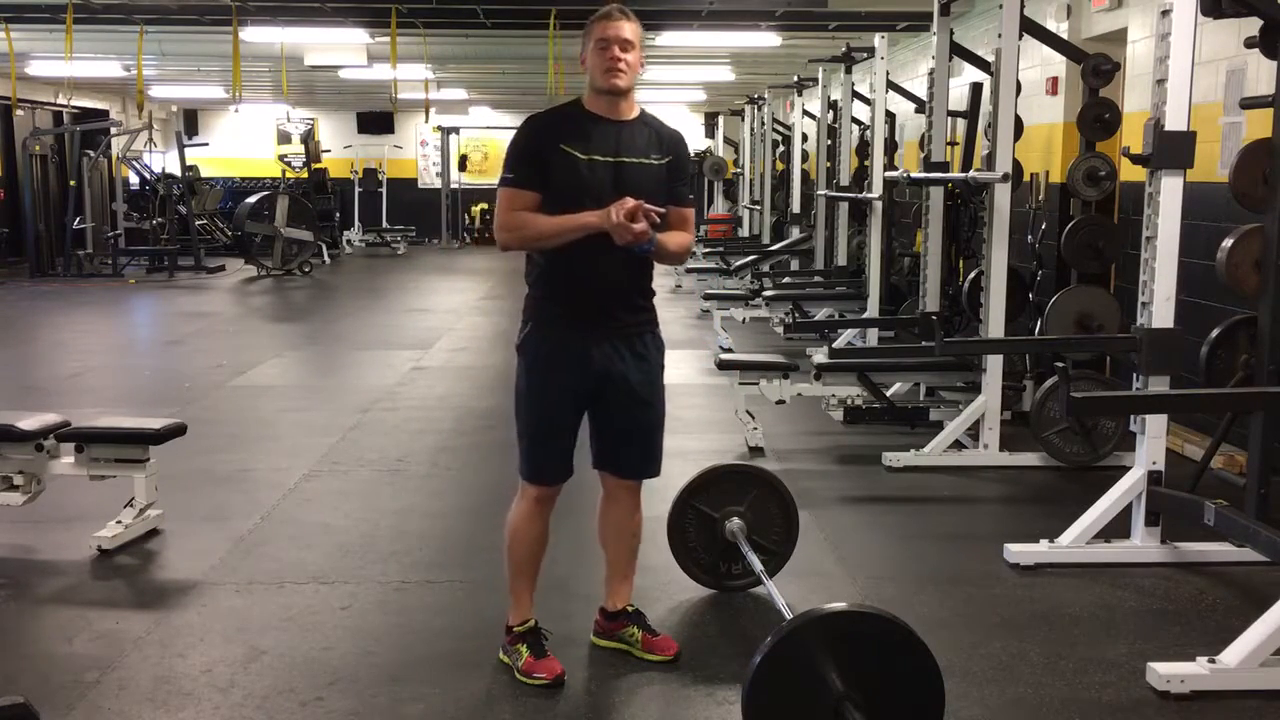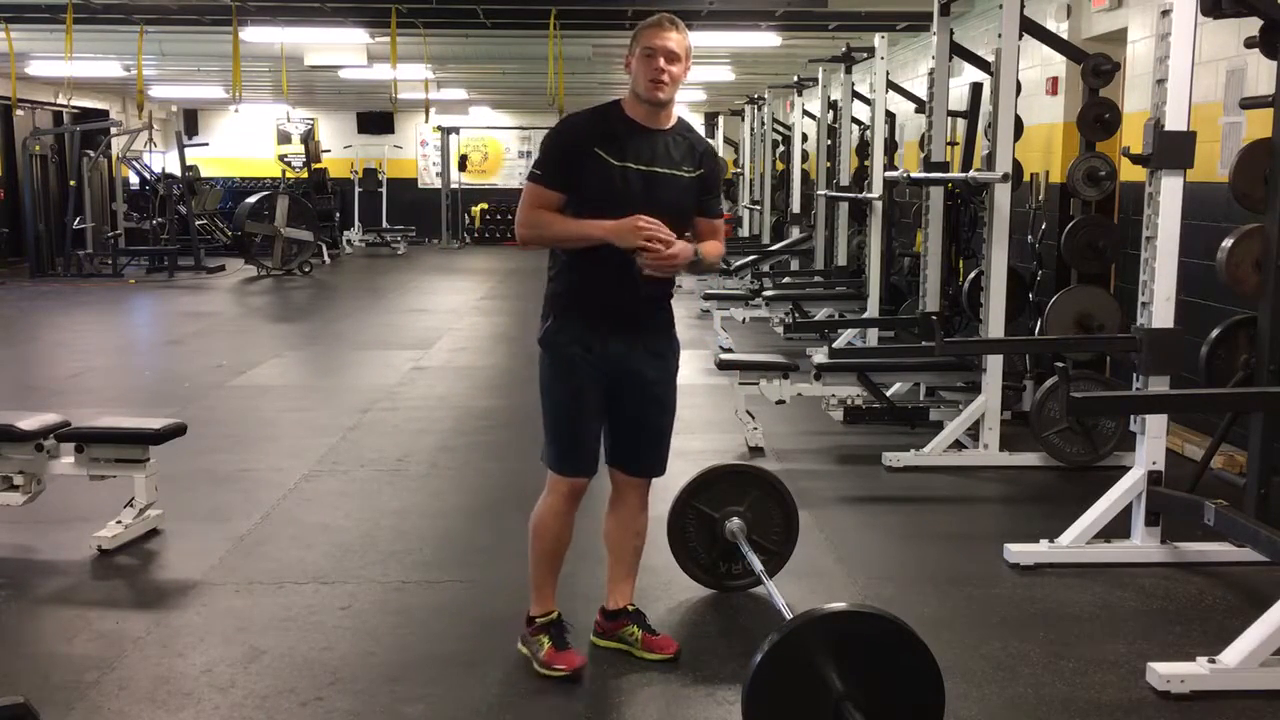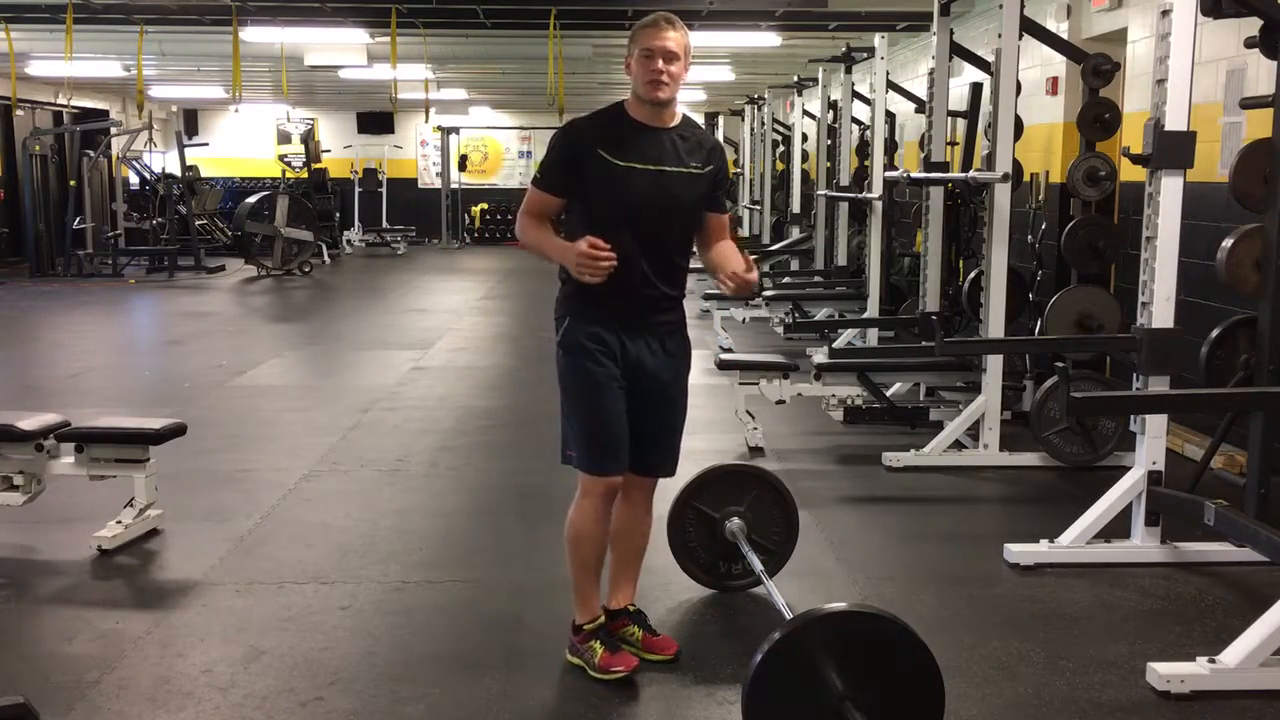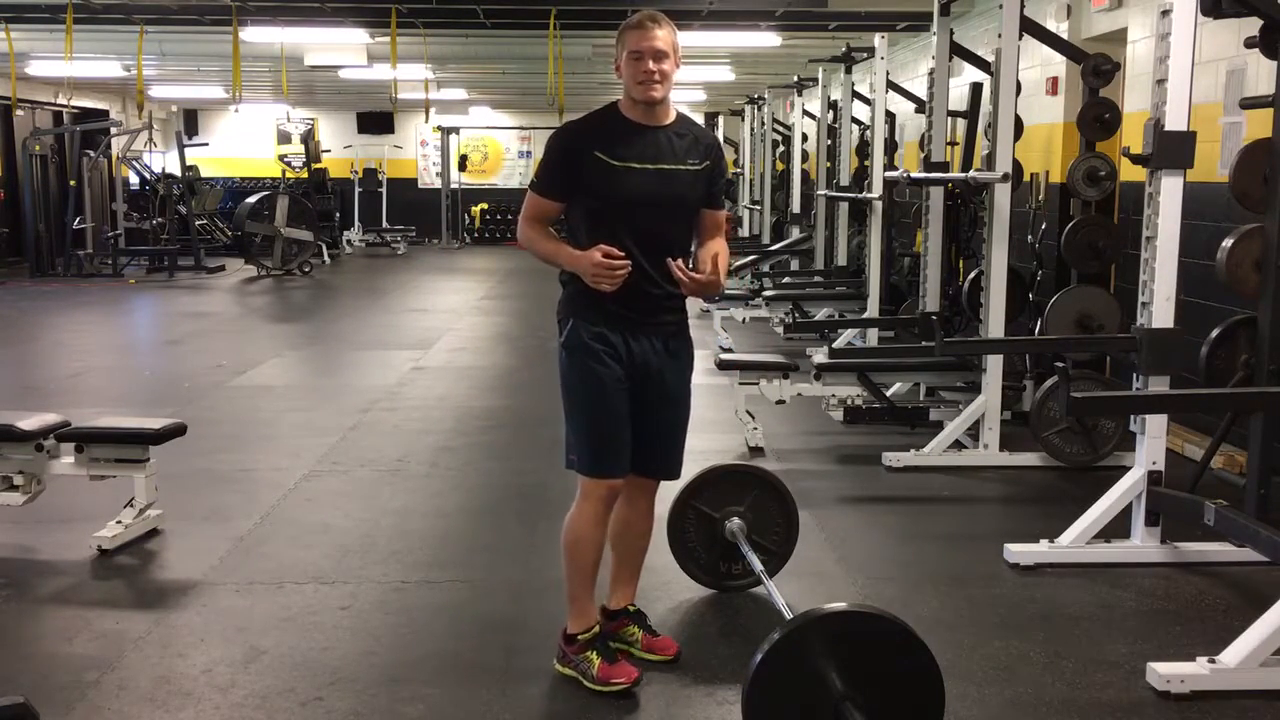
dt=0.5s
person 1, frame 1
left shoulder: (667, 144)
right shoulder: (543, 133)
left elbow: (683, 240)
right elbow: (507, 229)
left wrist: (645, 240)
right wrist: (597, 218)
left hip: (633, 336)
right hip: (556, 333)
left knee: (624, 481)
right knee: (540, 486)
left ankle: (616, 613)
right ankle: (519, 629)
person 1, frame 2
left shoulder: (698, 155)
right shoulder: (579, 133)
left elbow: (712, 244)
right elbow: (527, 224)
left wrist: (691, 255)
right wrist: (606, 230)
left hip: (650, 335)
right hip: (576, 328)
left knee: (634, 480)
right knee: (569, 480)
left ankle: (617, 613)
right ankle: (540, 622)
person 1, frame 3
left shoulder: (705, 151)
right shoulder: (584, 137)
left elbow: (714, 237)
right elbow: (528, 222)
left wrist: (734, 269)
right wrist: (564, 252)
left hip: (663, 333)
right hip: (592, 330)
left knee: (642, 481)
right knee: (601, 481)
left ankle: (620, 612)
right ankle: (585, 627)
person 1, frame 4
left shoulder: (702, 147)
right shoulder: (580, 139)
left elbow: (712, 231)
right elbow: (529, 227)
left wrist: (714, 272)
right wrist: (577, 261)
left hip: (666, 333)
right hip: (594, 329)
left knee: (644, 481)
right knee: (601, 483)
left ankle: (620, 614)
right ankle: (577, 637)
